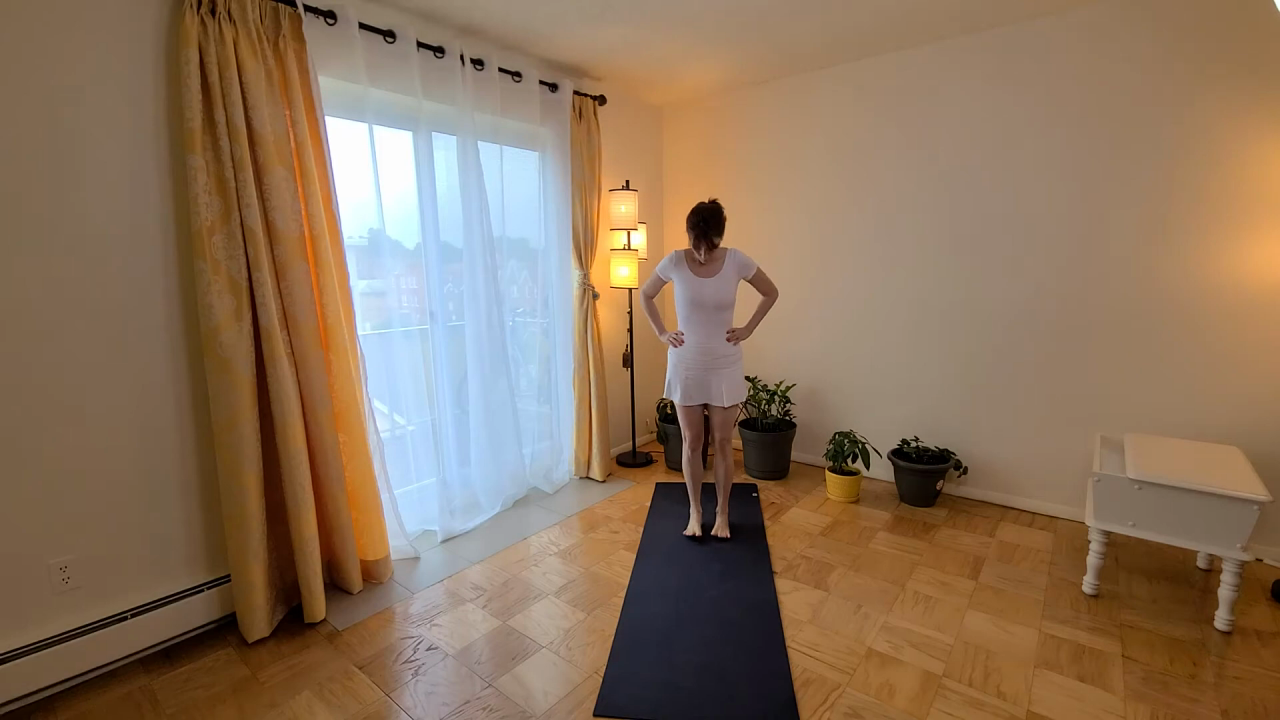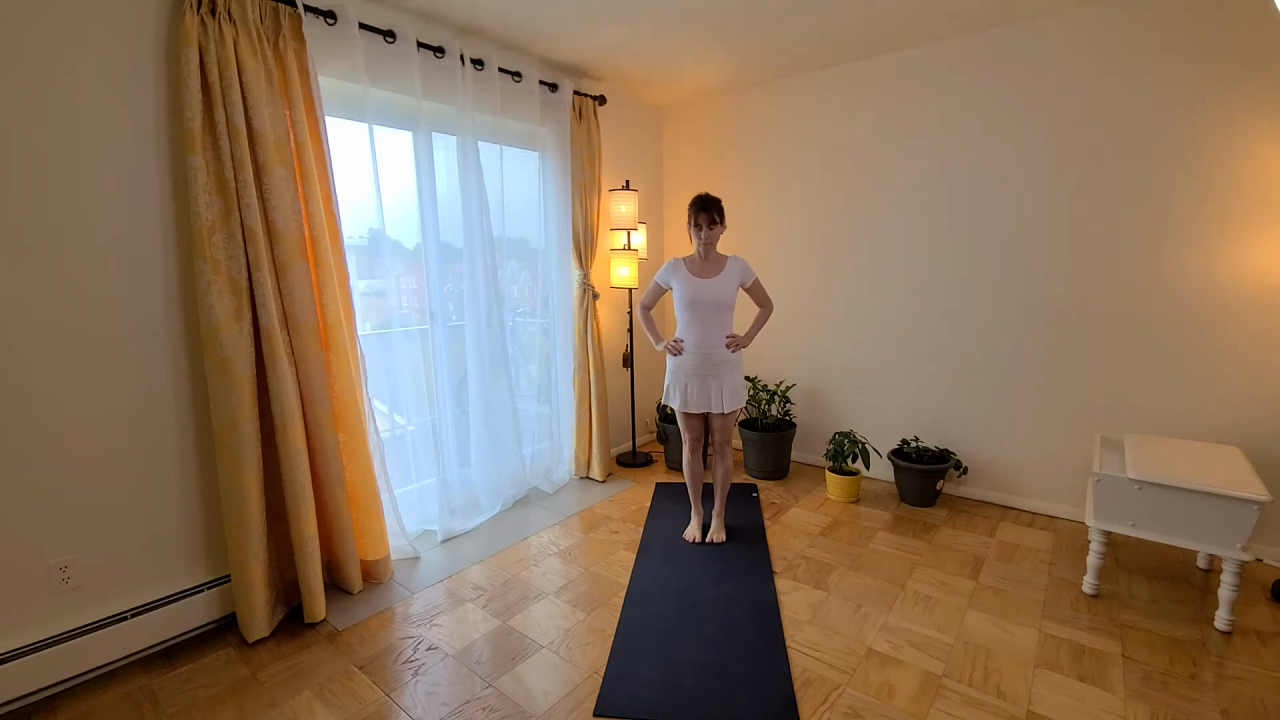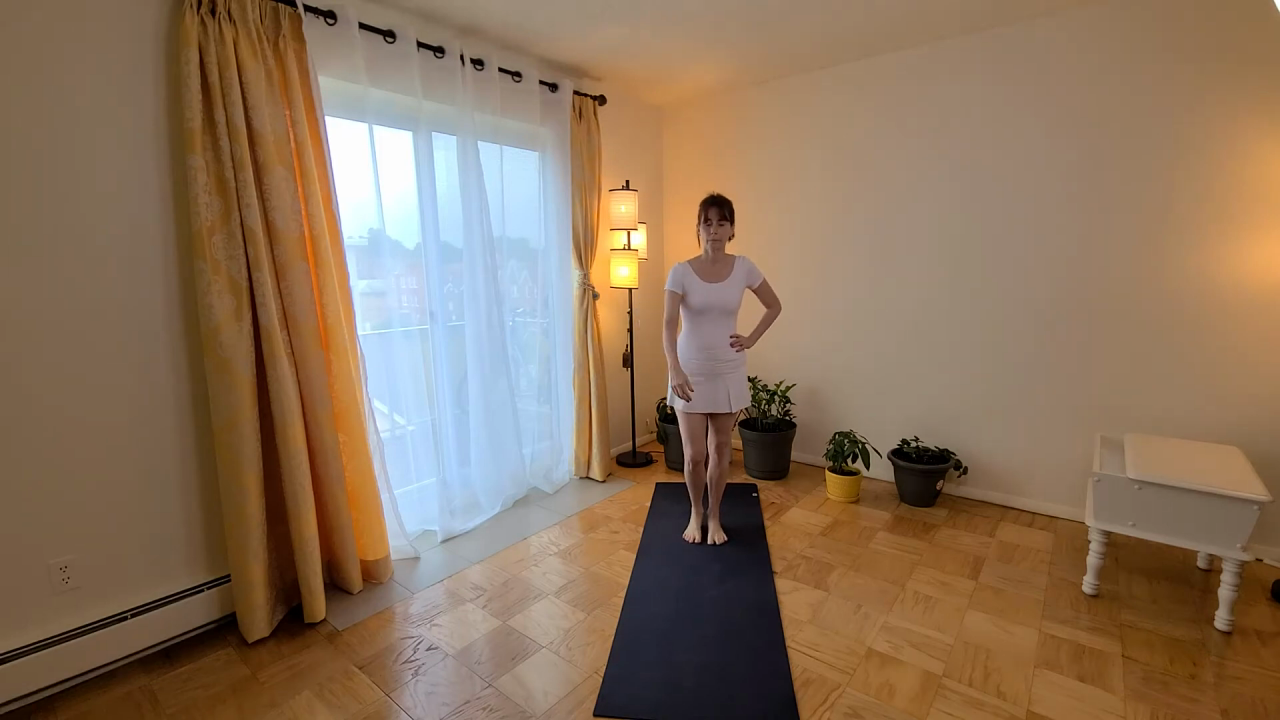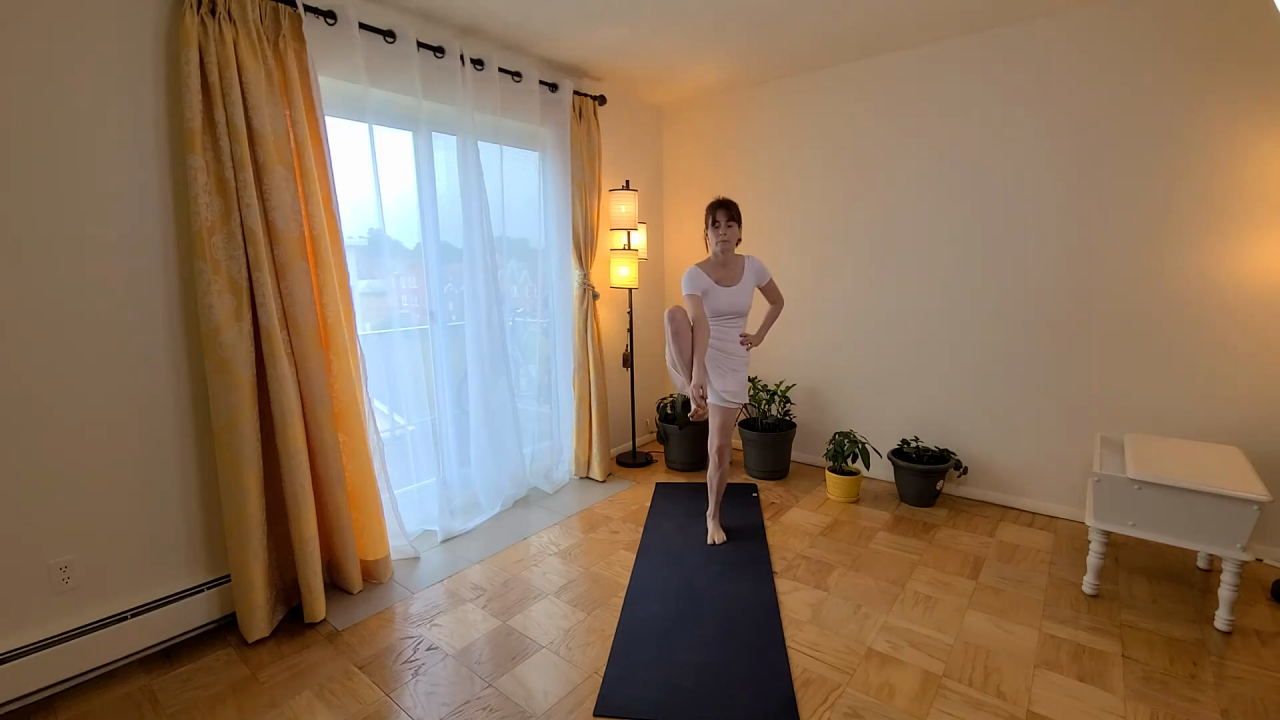
dt=1s
person 1, frame 1
left shoulder: (737, 261)
right shoulder: (674, 262)
left elbow: (771, 293)
right elbow: (646, 295)
left wrist: (748, 329)
right wrist: (662, 333)
left hip: (724, 367)
right hip: (685, 366)
left knee: (722, 442)
right knee: (692, 442)
left ankle: (722, 513)
right ankle: (695, 512)
person 1, frame 2
left shoulder: (737, 267)
right shoulder: (674, 268)
left elbow: (766, 306)
right elbow: (643, 307)
left wrist: (748, 338)
right wrist: (658, 342)
left hip: (724, 370)
right hip: (685, 370)
left knee: (722, 445)
right knee: (692, 444)
left ankle: (718, 516)
right ankle: (696, 514)
person 1, frame 3
left shoulder: (744, 268)
right shoulder: (681, 272)
left elbow: (774, 306)
right elbow: (670, 324)
left wrist: (752, 339)
right wrist: (675, 369)
left hip: (728, 373)
right hip: (690, 372)
left knee: (720, 448)
right knee: (695, 455)
left ankle: (714, 515)
right ankle: (695, 513)
person 1, frame 4
left shoulder: (753, 267)
right shoulder: (694, 276)
left elbow: (777, 301)
right elbow: (700, 325)
left wrist: (759, 336)
right wrist: (697, 375)
left hip: (731, 365)
right hip: (693, 358)
left knee: (720, 447)
right knee: (674, 314)
left ankle: (713, 516)
right ankle: (695, 395)
